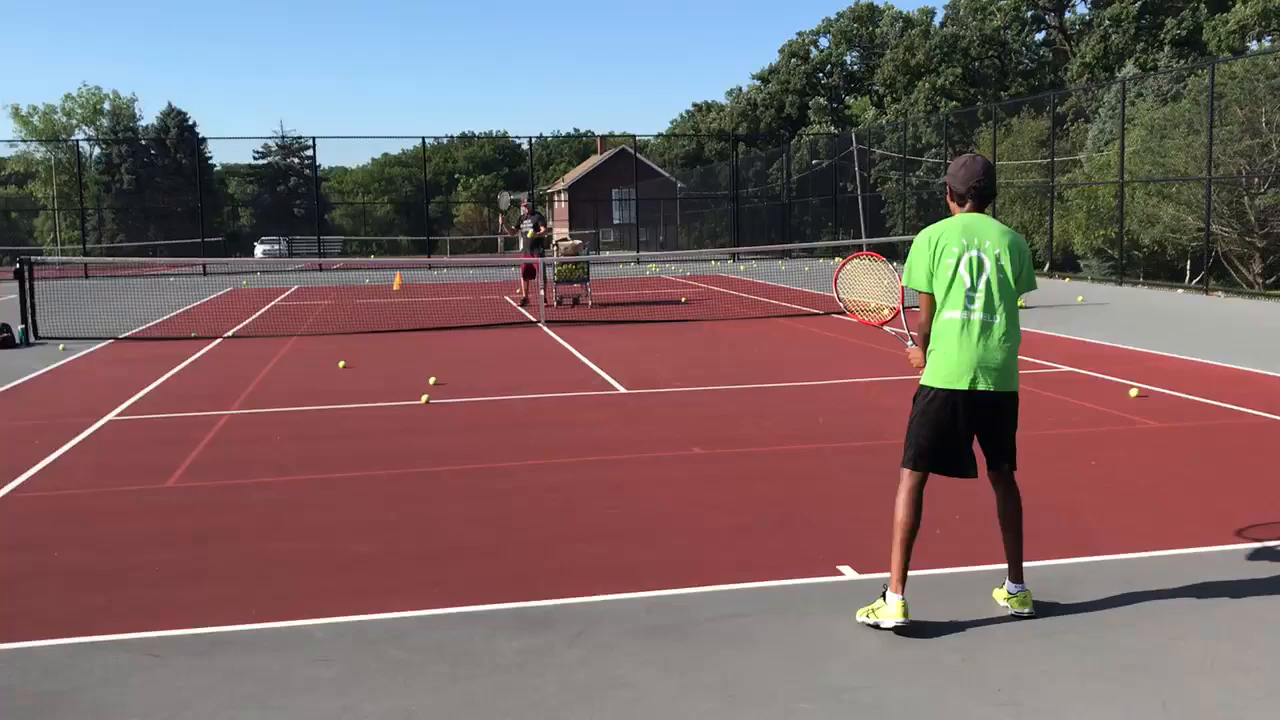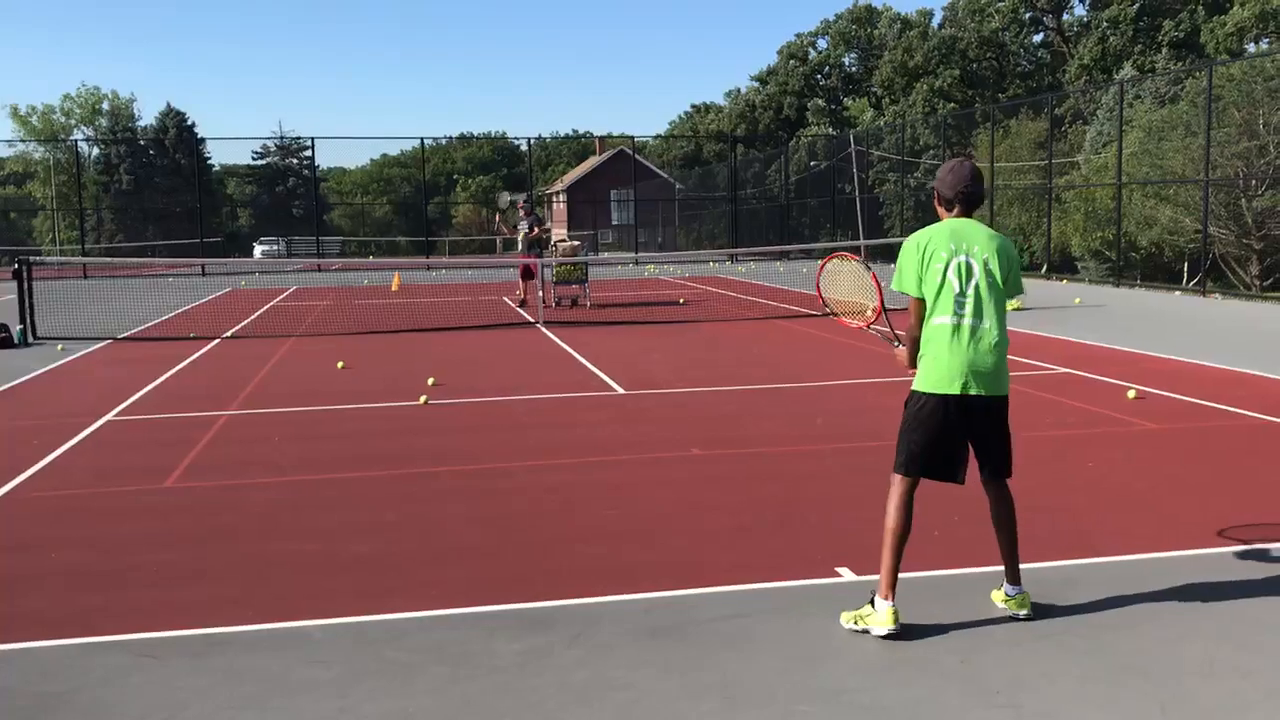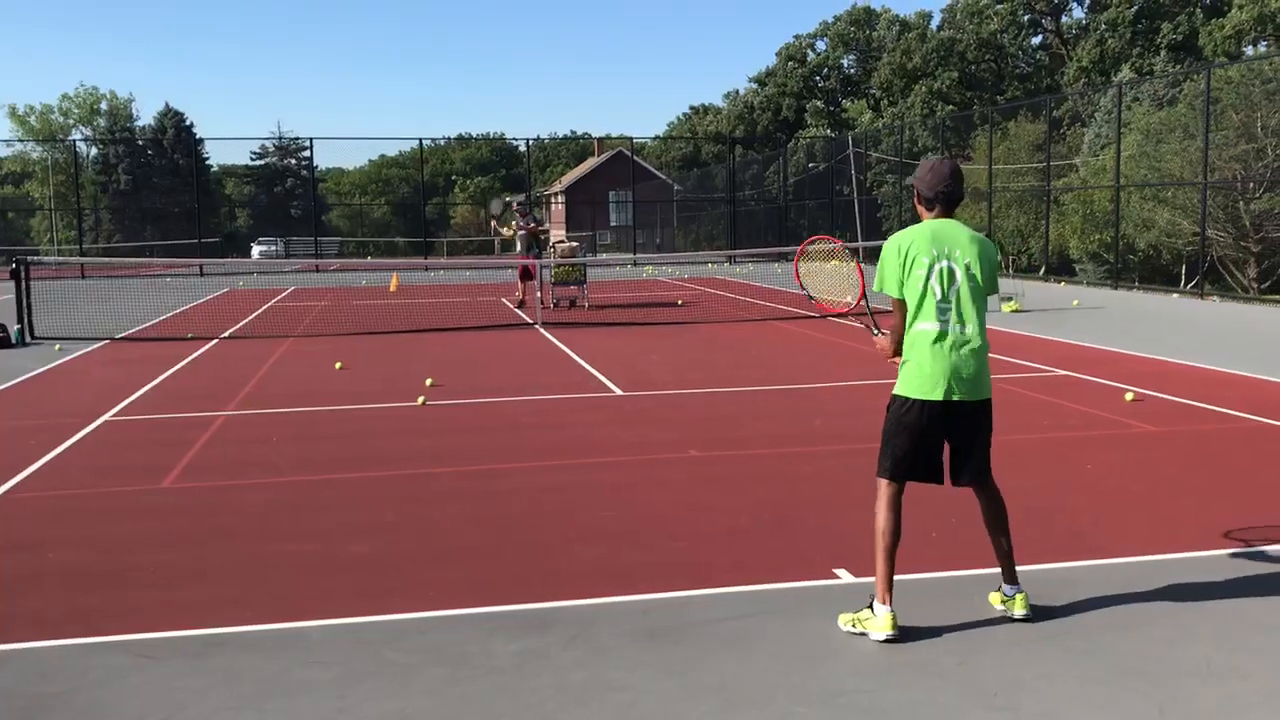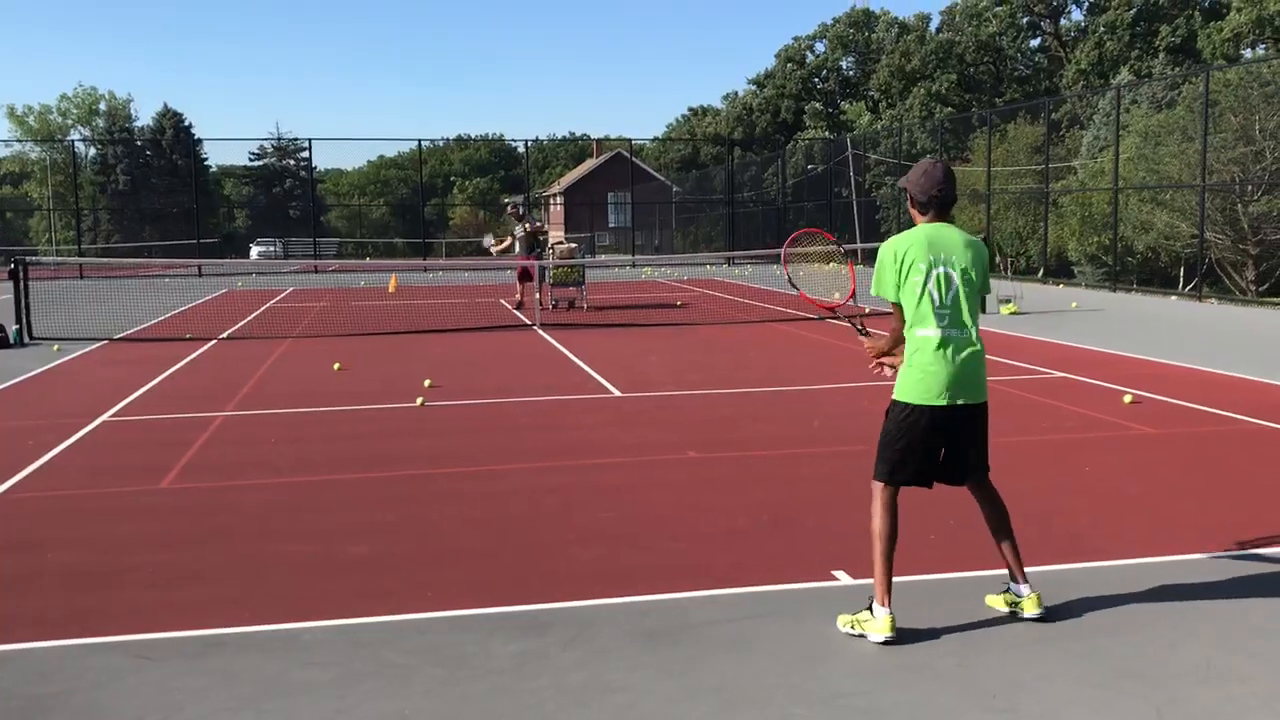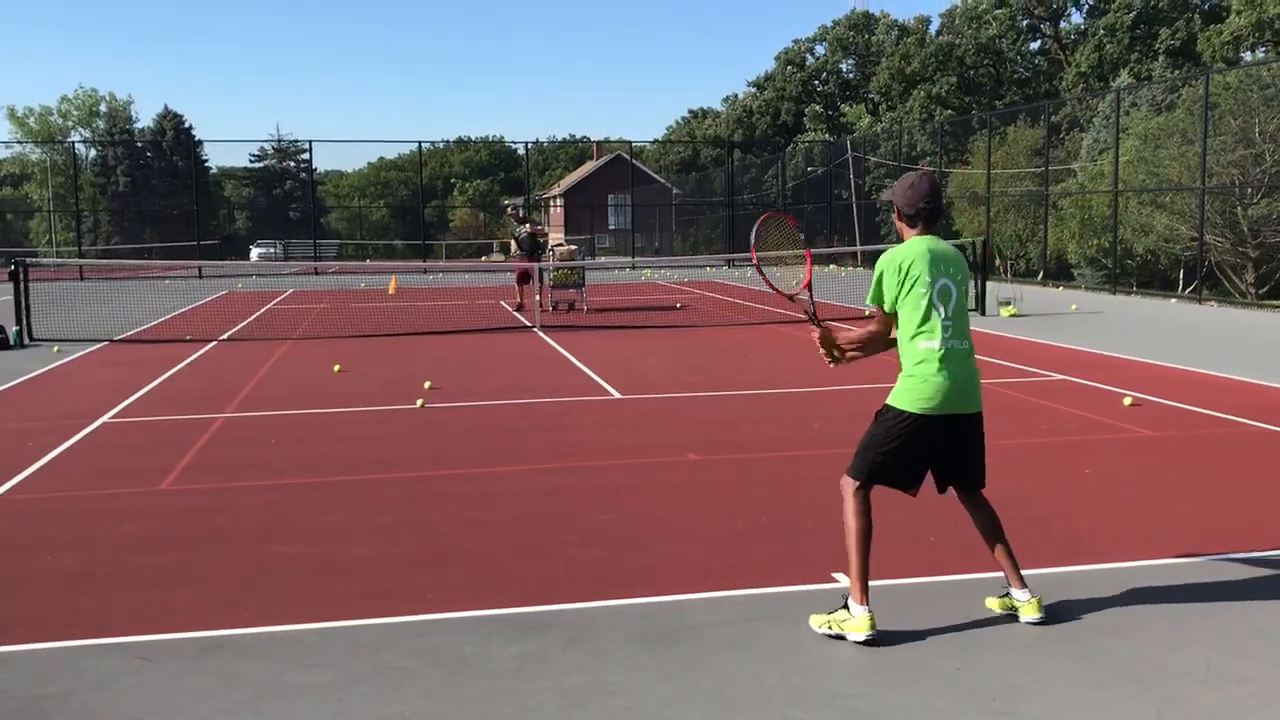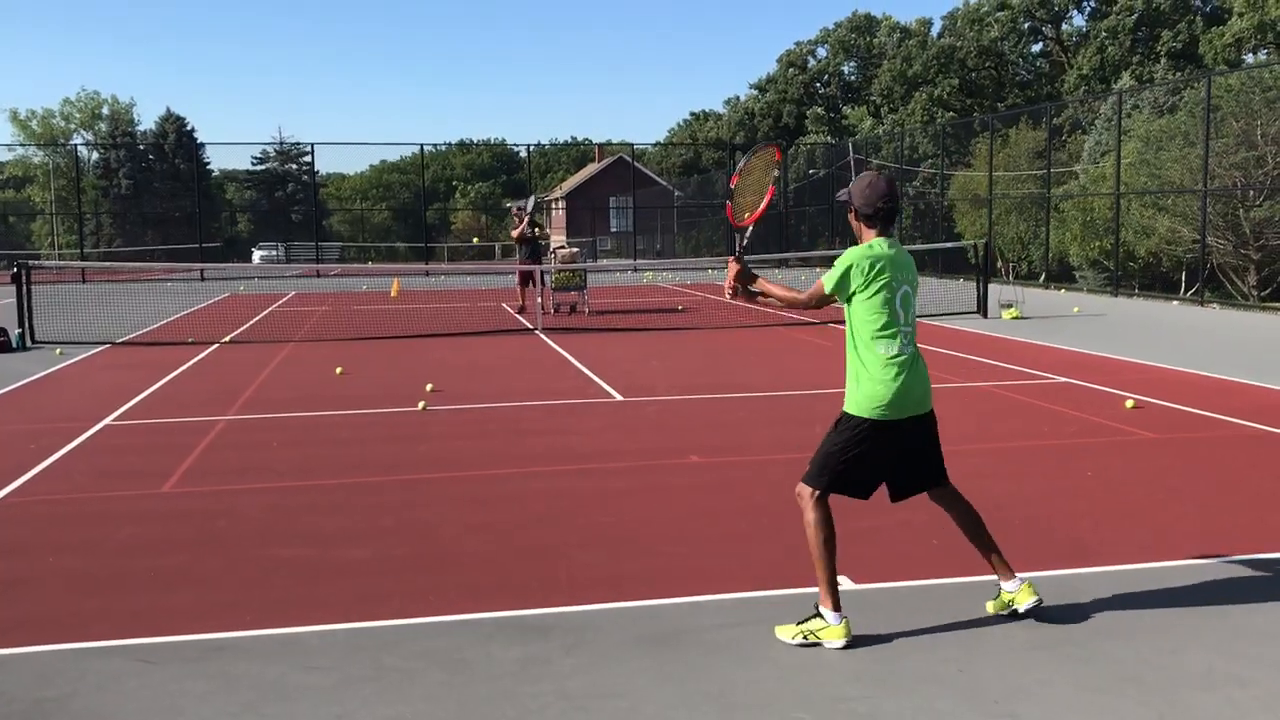
dt=0.2s
person 1, frame 1
left shoulder: (931, 237)
right shoulder: (1014, 241)
left elbow: (928, 313)
right elbow: (1008, 307)
left wrist: (920, 352)
left hip: (947, 374)
right hip: (1000, 376)
left knee: (912, 477)
right knee: (1002, 476)
left ankle: (894, 597)
right ankle: (1016, 588)
person 1, frame 2
left shoulder: (919, 242)
right shoulder: (1002, 246)
left elbow: (916, 319)
right elbow: (993, 311)
left wrist: (910, 355)
left hip: (938, 379)
right hip: (990, 380)
left knee: (902, 482)
right knee: (995, 481)
left ankle: (884, 604)
right ankle: (1013, 591)
person 1, frame 3
left shoulder: (900, 243)
right shoulder: (983, 246)
left elbow: (901, 319)
right elbow: (973, 310)
left wrist: (892, 346)
left hip: (921, 383)
right hip: (973, 382)
left knee: (889, 486)
right knee: (980, 481)
left ankle: (881, 609)
right ankle: (1013, 590)
person 1, frame 4
left shoulder: (896, 248)
right shoulder: (975, 248)
left elbow: (902, 326)
left wrist: (879, 349)
left hip: (922, 388)
right hip: (970, 384)
left knee: (884, 488)
right knee: (978, 481)
left ankle: (880, 610)
right ankle: (1023, 589)
person 1, frame 5
left shoulder: (895, 260)
right shoulder: (956, 258)
left elbow: (881, 328)
left wrist: (834, 341)
right wrist: (851, 349)
left hip: (919, 396)
right hip: (965, 395)
left knee: (854, 484)
right knee: (970, 492)
left ankle: (857, 609)
right ankle: (1022, 594)
person 1, frame 6
left shoulder: (859, 258)
right shoulder: (903, 259)
left elbow: (810, 301)
right elbow: (823, 298)
left wrist: (754, 285)
right wrist: (759, 291)
left hip: (873, 403)
right hip: (913, 399)
left knee: (811, 495)
right knee: (941, 491)
left ankle: (830, 618)
right ankle: (1016, 587)
